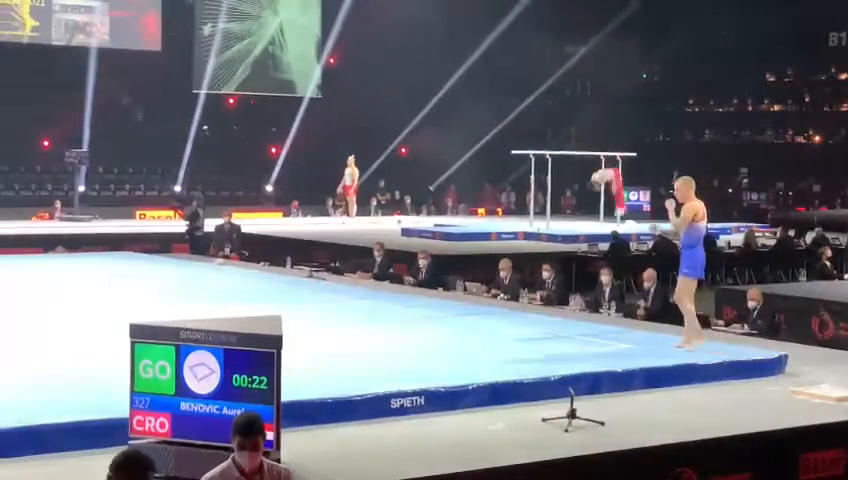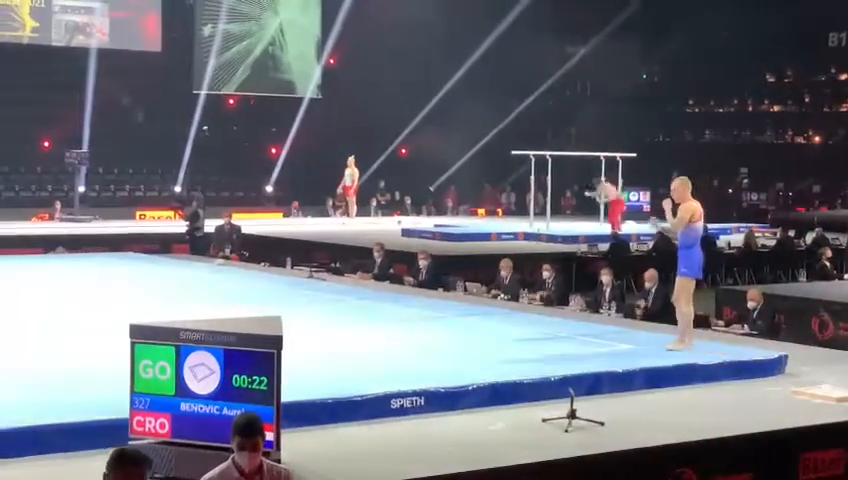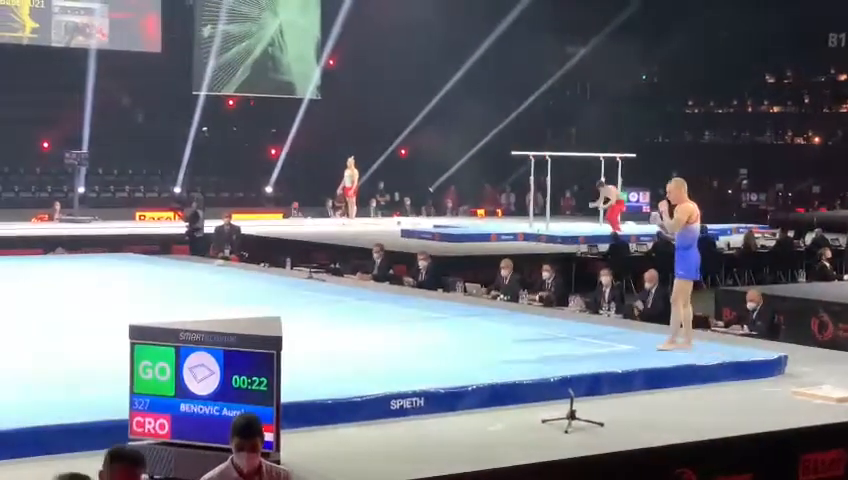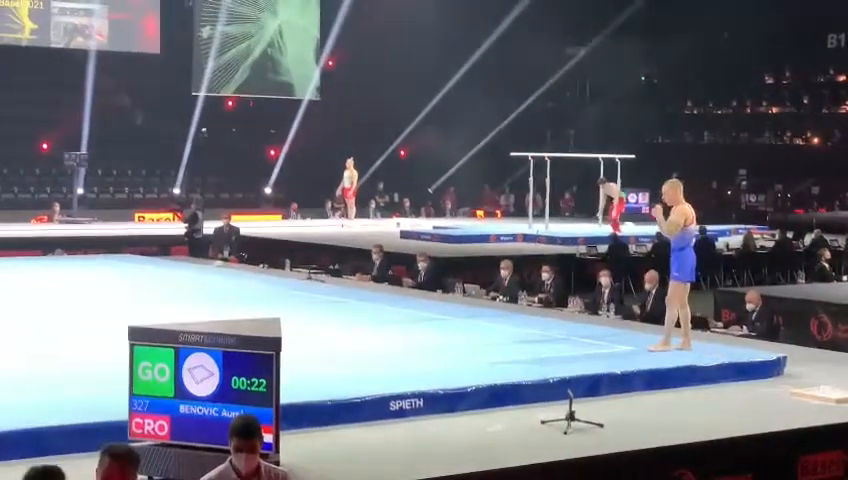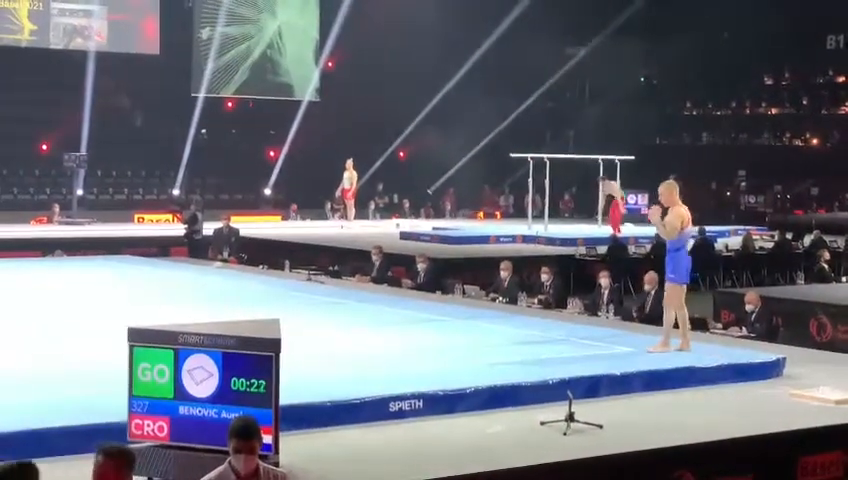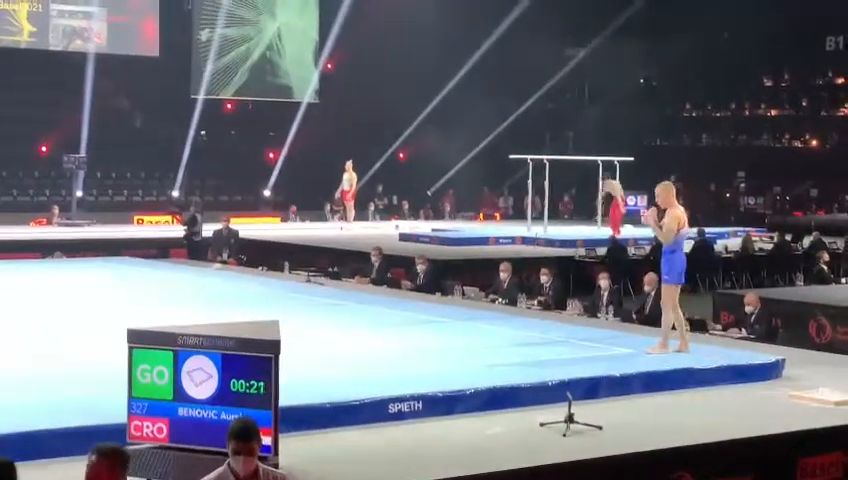
dt=0.1s
person 1, frame 1
left shoulder: (692, 206)
right shoulder: (689, 207)
left elbow: (678, 227)
right elbow: (681, 231)
left wrist: (671, 210)
left hip: (692, 254)
right hip: (689, 253)
left knee: (680, 298)
right knee: (687, 299)
left ankle: (697, 334)
right ankle: (689, 338)
person 1, frame 2
left shoulder: (690, 206)
right shoulder: (685, 207)
left elbow: (675, 227)
right elbow: (678, 231)
left wrist: (667, 210)
left hip: (690, 254)
right hip: (687, 253)
left knee: (678, 298)
right knee: (686, 300)
left ankle: (682, 339)
right ankle: (686, 338)
person 1, frame 3
left shoulder: (687, 208)
right shoulder: (681, 208)
left elbow: (673, 230)
right elbow: (672, 231)
left wrist: (665, 213)
right wrist: (662, 219)
left hip: (687, 255)
right hip: (683, 254)
left knee: (676, 300)
right knee: (684, 301)
left ankle: (672, 340)
right ankle: (687, 340)
person 1, frame 4
left shoulder: (683, 210)
right shoulder: (677, 210)
left elbow: (671, 233)
right elbow: (670, 231)
left wrist: (659, 217)
right wrist: (660, 218)
left hip: (682, 256)
right hip: (680, 255)
left knee: (671, 302)
right knee: (682, 303)
left ankle: (665, 342)
right ankle: (686, 341)
person 1, frame 5
left shoulder: (678, 212)
right shoulder: (674, 210)
left elbow: (669, 237)
right elbow: (668, 232)
left wrist: (656, 222)
right wrist: (657, 219)
left hip: (677, 257)
right hip: (676, 257)
left knee: (669, 303)
right knee: (679, 304)
left ankle: (665, 343)
right ankle: (685, 342)
person 1, frame 6
left shoulder: (675, 213)
right shoulder: (671, 211)
left elbow: (666, 239)
right elbow: (665, 232)
left wrist: (652, 224)
right wrist: (654, 222)
left hip: (672, 259)
right hip: (673, 258)
left knee: (666, 305)
right knee: (673, 305)
left ankle: (664, 345)
right ankle: (683, 343)
